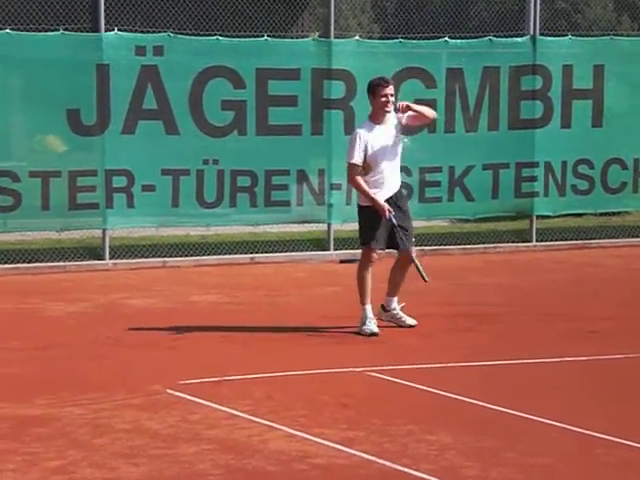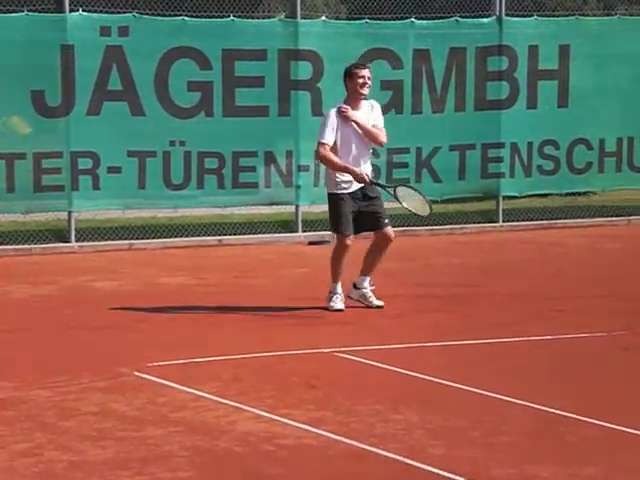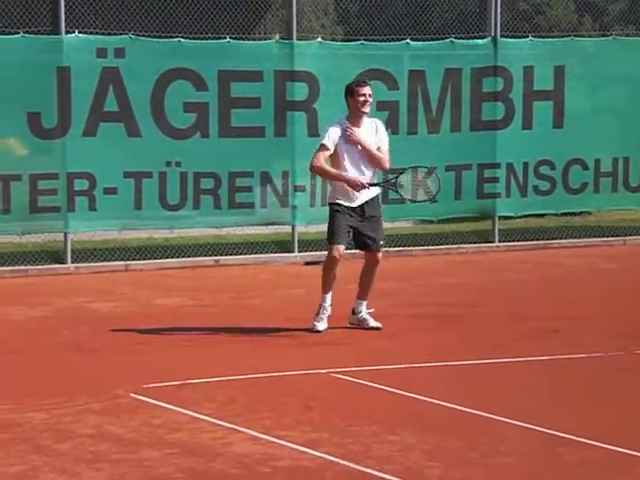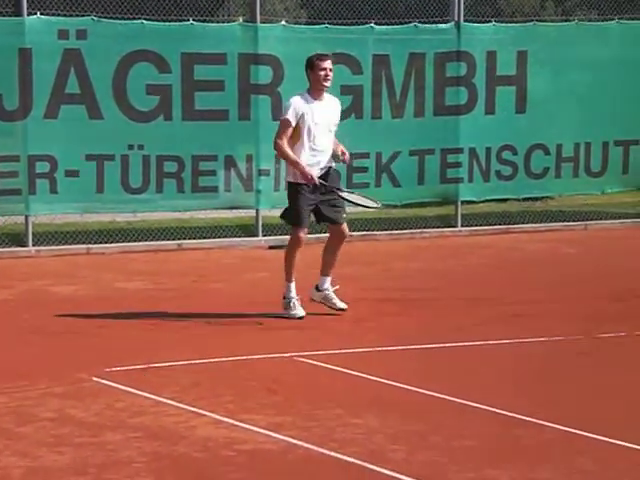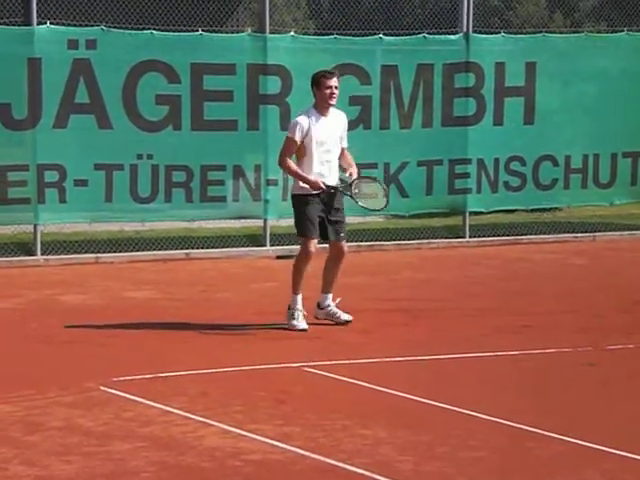
dt=0.5s
person 1, frame 1
left shoulder: (398, 117)
right shoulder: (361, 134)
left elbow: (431, 117)
right elbow: (353, 175)
left wrist: (412, 107)
right wrist: (376, 202)
left hip: (396, 196)
right hip: (372, 202)
left knee: (407, 255)
right knee: (369, 257)
left ankle: (389, 307)
right ankle: (367, 316)
person 1, frame 2
left shoulder: (373, 107)
right shoulder: (335, 115)
left elbow: (381, 140)
right elbow: (322, 153)
left wrist: (356, 120)
right wrist: (351, 170)
left hip: (365, 184)
right hip: (341, 188)
left knee: (386, 235)
right knee: (344, 242)
left ankle: (360, 286)
right ankle: (335, 291)
person 1, frame 3
left shoulder: (376, 126)
right shoulder: (335, 130)
left elbow: (384, 164)
right elbow: (315, 165)
left wrist: (361, 143)
right wrist: (346, 178)
left hip: (369, 201)
right hip: (342, 203)
left knee: (374, 258)
right knee: (335, 254)
left ankle: (359, 311)
right ankle: (325, 306)
person 1, frame 4
left shoulder: (335, 104)
right shoulder: (297, 104)
right elbow: (279, 142)
left wrist: (340, 149)
right wrist: (300, 167)
left hip: (327, 176)
right hip: (301, 179)
left knee: (341, 231)
right knee: (299, 236)
left ankle: (323, 288)
right ankle: (291, 296)
person 1, frame 5
left shoulder: (341, 118)
right shoulder: (302, 121)
right elbow: (283, 159)
left wrist: (351, 167)
right wrist: (307, 179)
left hip: (332, 192)
right hip: (306, 194)
left knee: (339, 249)
right knee: (308, 249)
left ankle: (325, 304)
right ankle: (295, 308)
